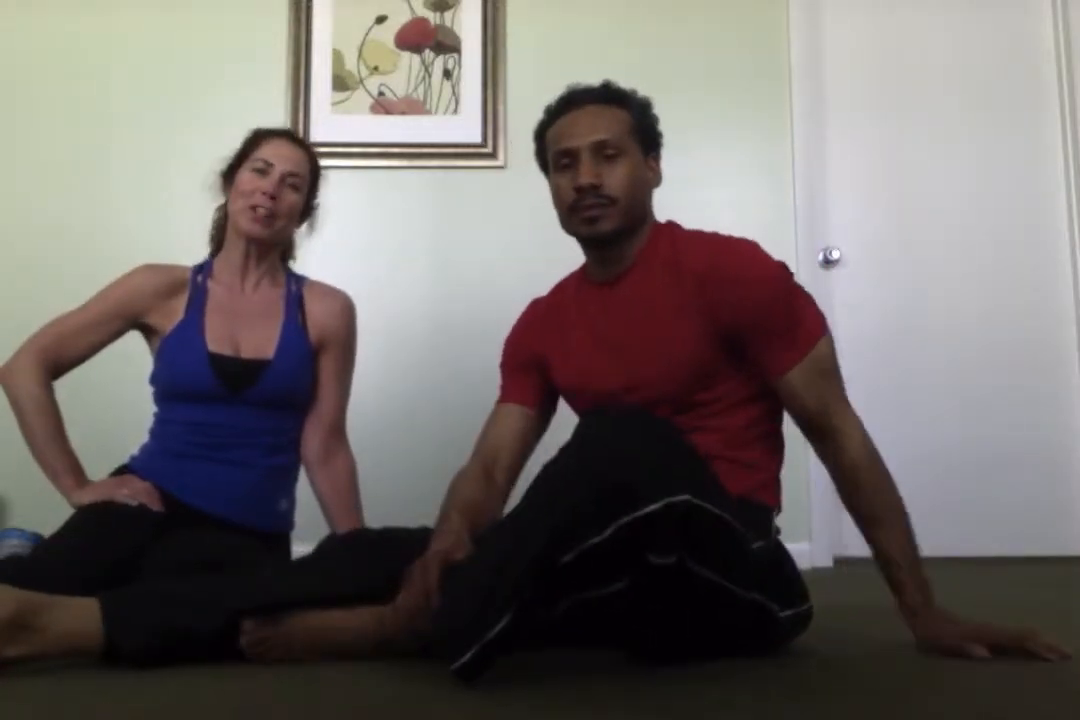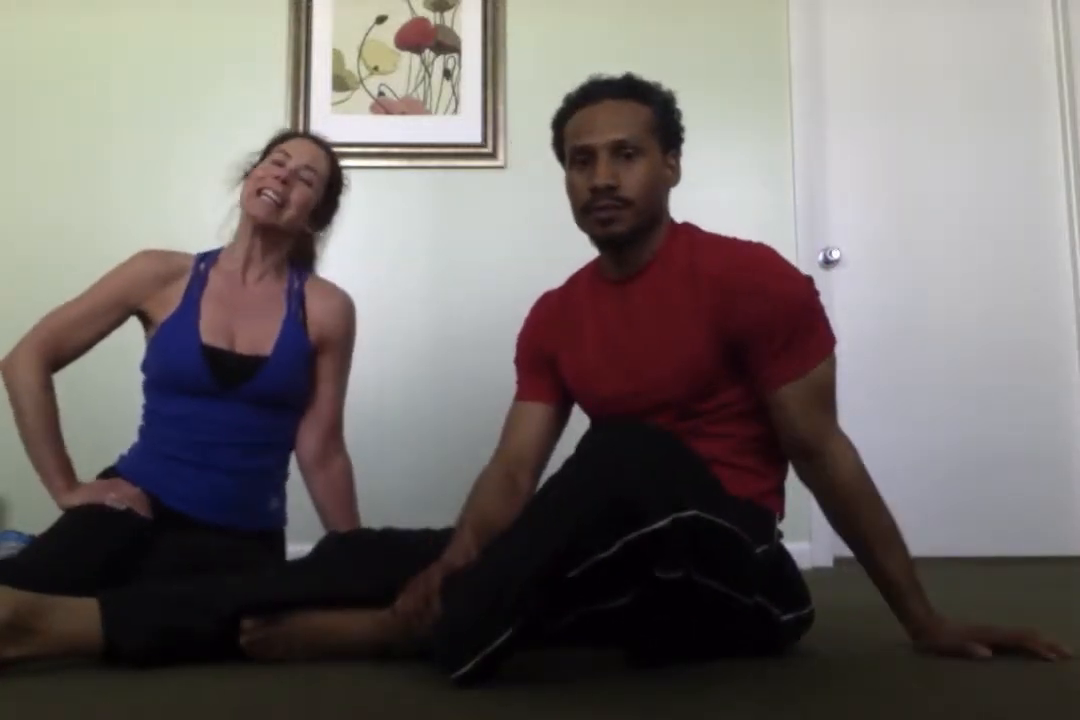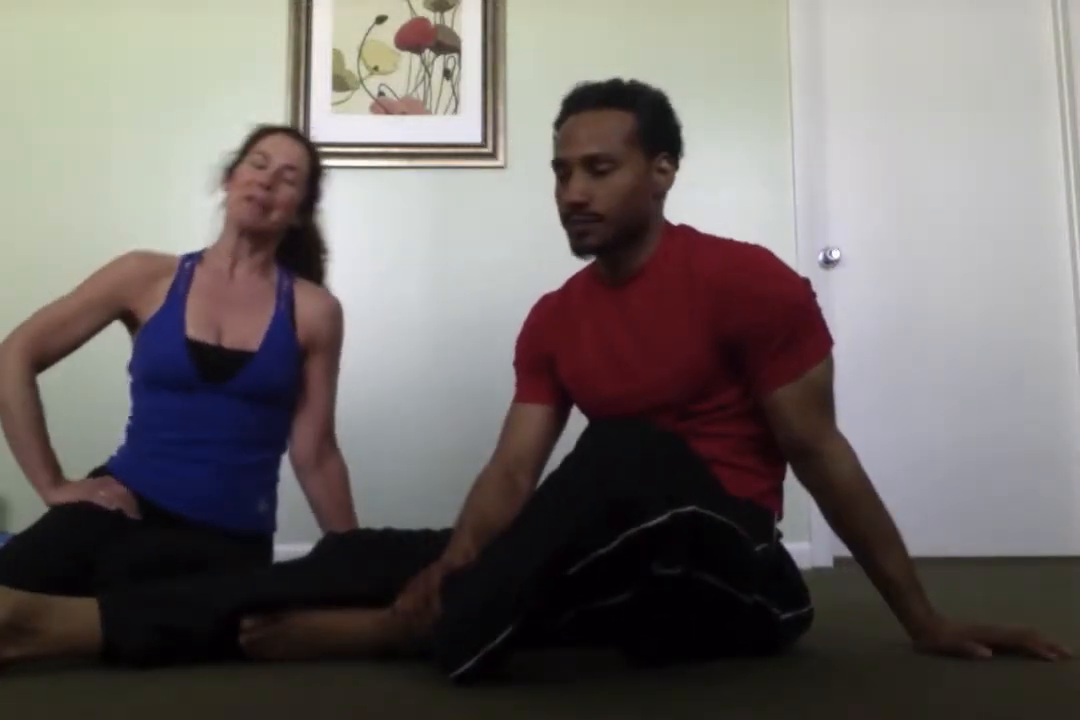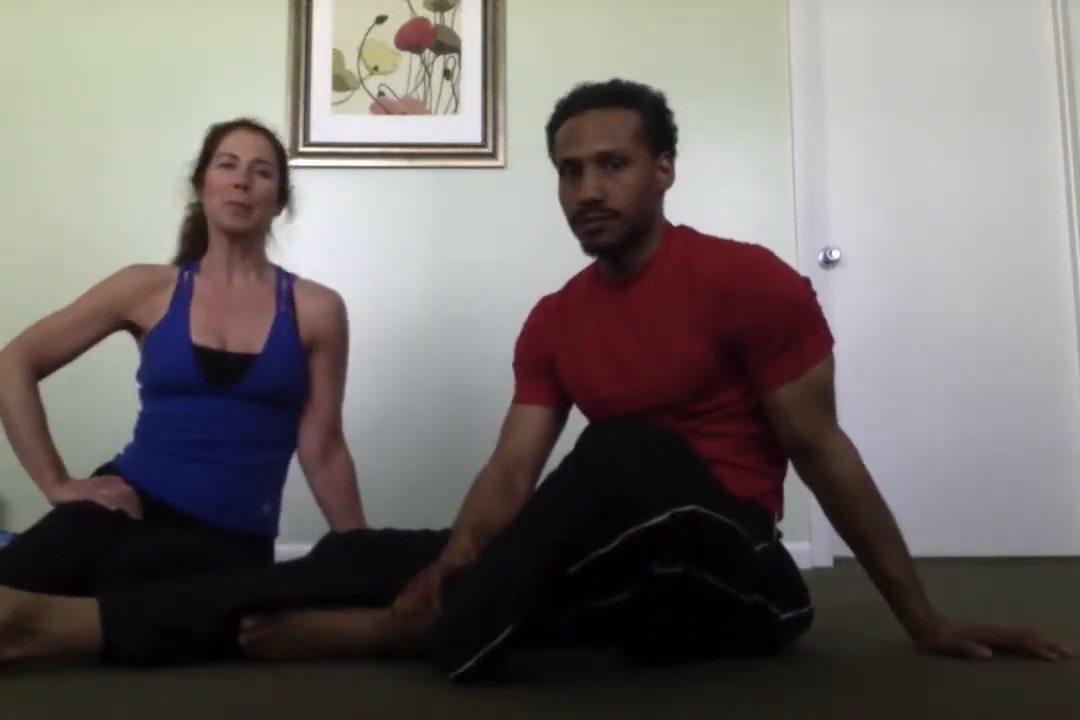
dt=0.5s
person 1, frame 1
left shoulder: (733, 273)
right shoulder: (543, 325)
left elbow: (838, 434)
right elbow: (489, 473)
left wrist: (925, 614)
right wrist: (442, 557)
left hip: (733, 569)
right hip: (618, 571)
left knee: (626, 439)
right knee: (371, 555)
left ankle: (407, 632)
person 1, frame 2
left shoulder: (750, 280)
right shoulder: (554, 319)
left elbow: (821, 453)
right elbow: (513, 475)
left wrist: (924, 621)
right wrist: (453, 563)
left hip: (737, 570)
right hip: (617, 570)
left knee: (630, 452)
right knee: (372, 552)
left ankle: (413, 635)
person 1, frame 3
left shoulder: (747, 282)
right shoulder: (554, 321)
left elbow: (820, 454)
right elbow: (511, 476)
left wrist: (925, 622)
right wrist: (448, 568)
left hip: (734, 575)
right hip: (619, 575)
left knee: (629, 449)
right knee: (375, 552)
left ankle: (406, 637)
person 1, frame 4
left shoulder: (748, 281)
right shoulder: (554, 322)
left elbow: (821, 452)
right elbow: (510, 476)
left wrist: (923, 621)
right wrist: (449, 567)
left hip: (735, 572)
right hip: (618, 573)
left knee: (629, 445)
right knee: (374, 552)
left ankle: (414, 636)
person 2, frame 1
left shoulder: (326, 312)
right shoulder: (162, 290)
left elbow: (324, 450)
right wrist: (78, 487)
left hip: (250, 534)
right hip: (152, 503)
person 2, frame 2
left shoulder: (325, 309)
right shoulder: (163, 275)
left elbow: (321, 452)
right wrist: (66, 488)
left hip: (242, 534)
right hip: (139, 503)
person 2, frame 3
left shoulder: (314, 311)
right shoulder: (147, 276)
left elbow: (314, 453)
right wrist: (53, 485)
left hip: (229, 537)
right hip: (126, 505)
person 2, frame 4
left shoulder: (316, 309)
right shoulder: (147, 288)
left elbow: (323, 450)
right wrist: (58, 484)
left hip: (231, 536)
right hip: (132, 502)
left knee: (119, 573)
